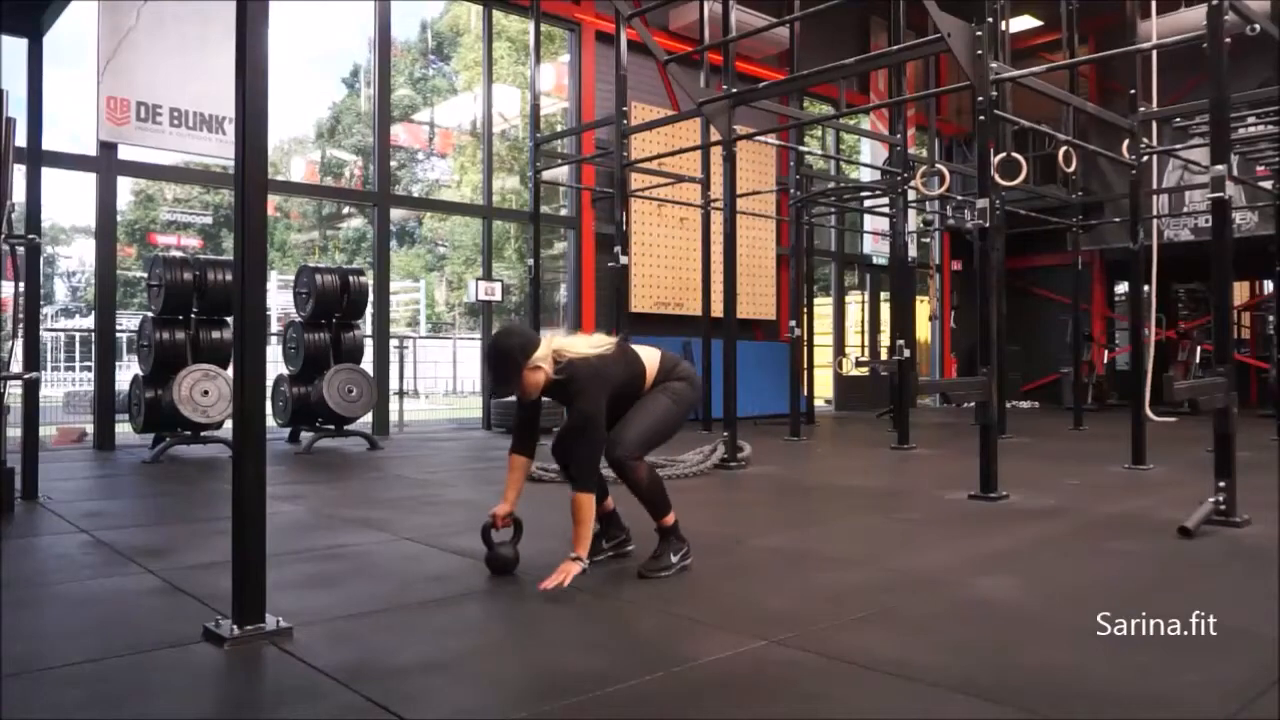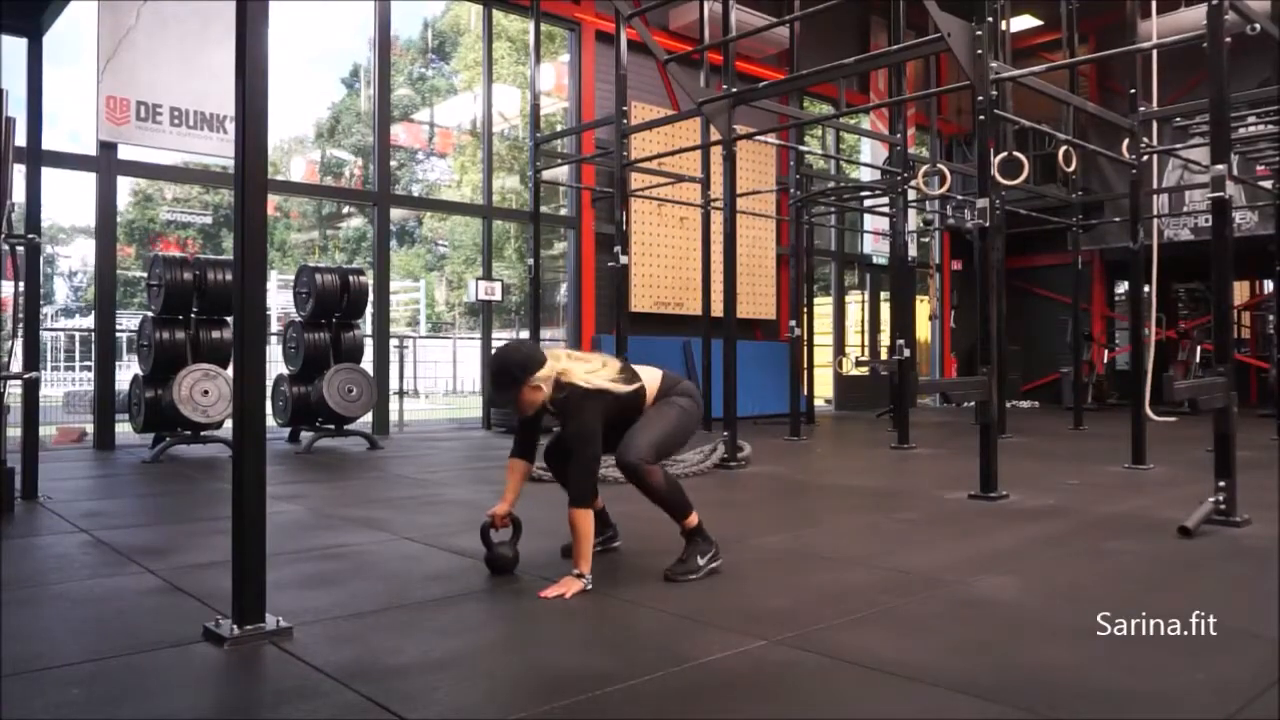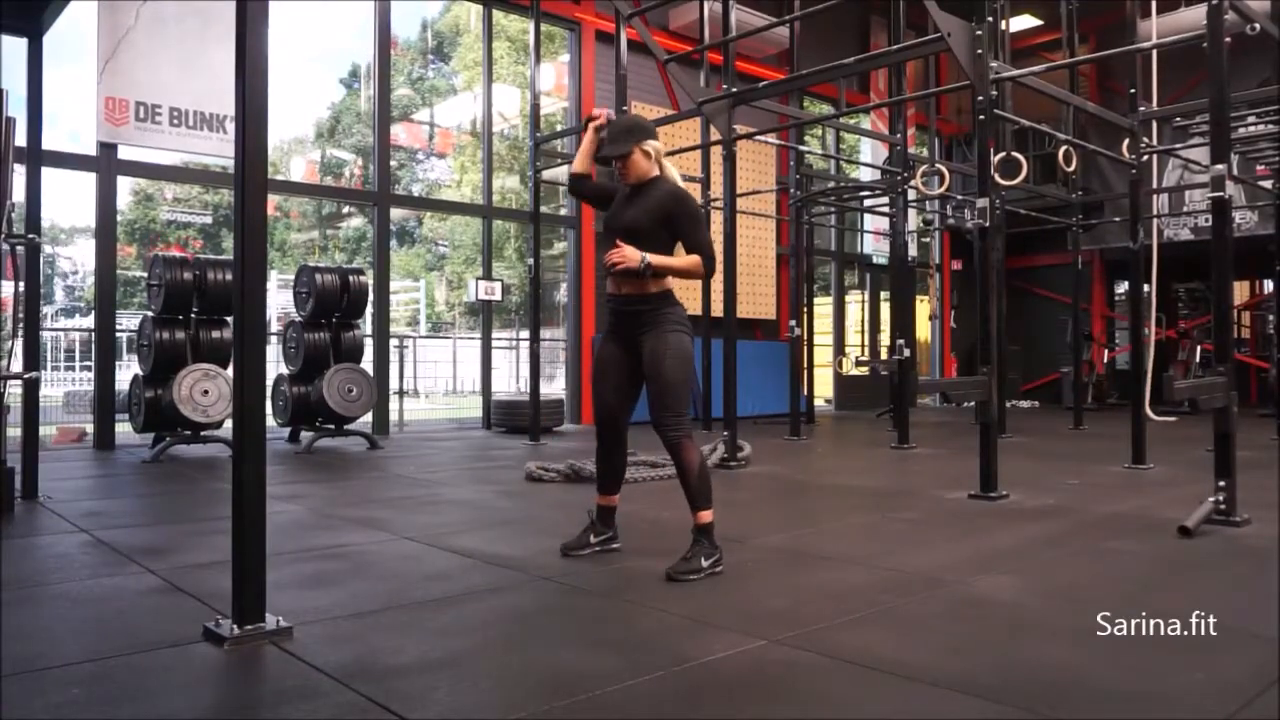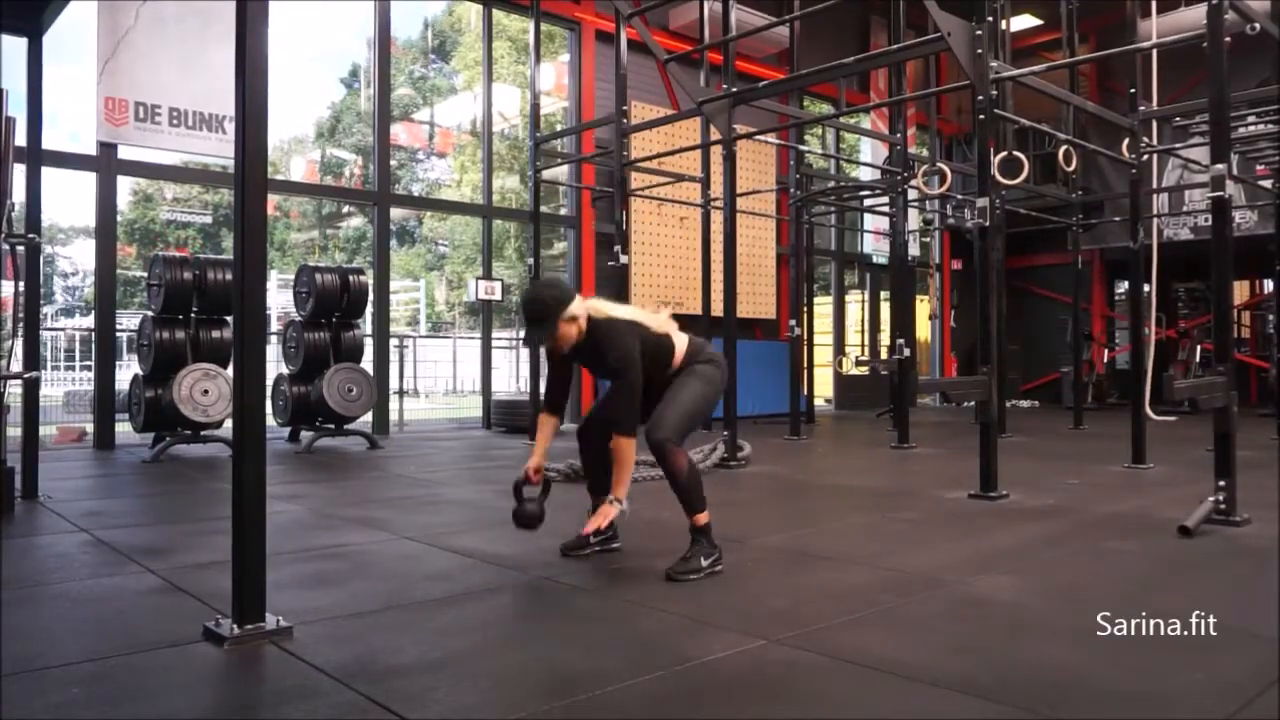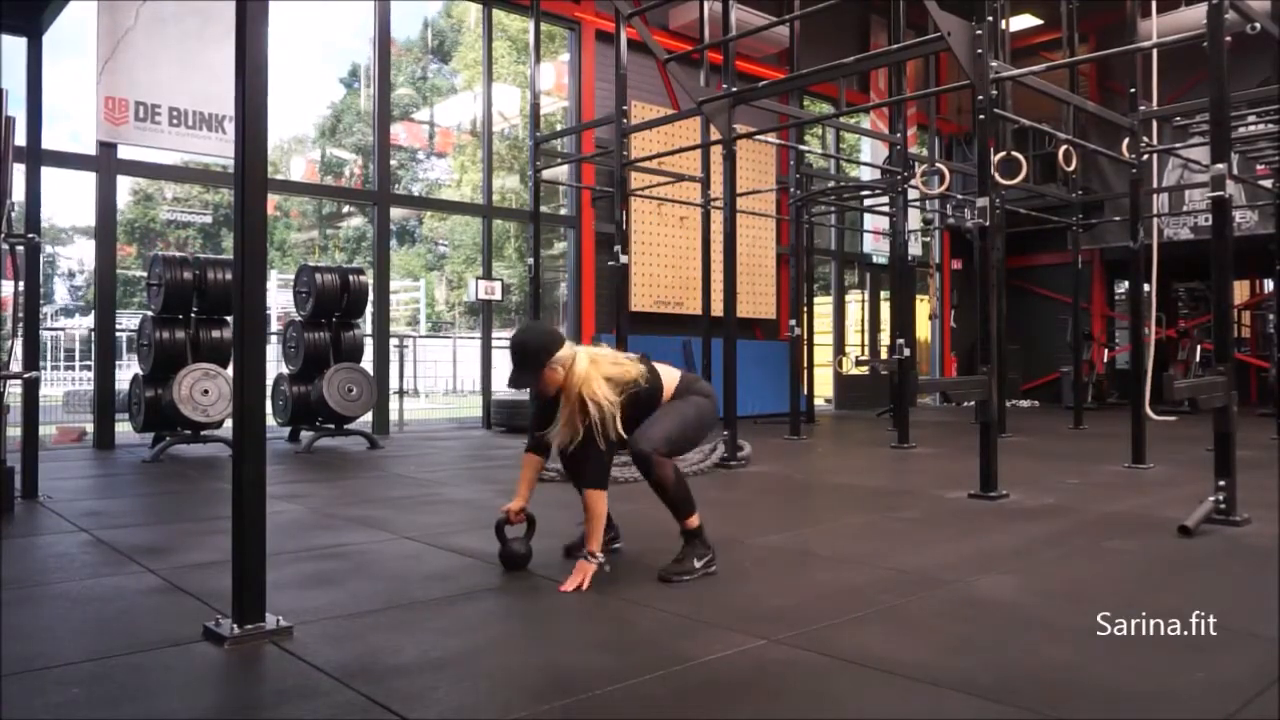
dt=1s
person 1, frame 1
left shoulder: (584, 379)
right shoulder: (535, 372)
left elbow: (584, 470)
right elbow: (523, 442)
right wrist: (508, 502)
left hip: (675, 382)
right hip: (634, 388)
left knee: (622, 451)
right knee: (565, 449)
left ankle: (675, 542)
right ankle: (614, 532)
person 1, frame 2
left shoulder: (580, 399)
right shoulder: (535, 386)
left elbow: (580, 484)
right elbow: (523, 450)
right wrist: (506, 503)
left hip: (676, 398)
left knee: (634, 458)
right knee: (559, 455)
left ankle: (702, 544)
right ankle: (604, 528)
person 1, frame 3
left shoulder: (674, 197)
right shoulder: (623, 196)
left elbow: (704, 263)
right elbow: (578, 181)
left wrist: (645, 259)
right wrist: (594, 131)
left hip: (660, 320)
right hip: (619, 323)
left knee: (672, 430)
right knee: (607, 425)
left ankle: (708, 545)
right ankle: (604, 527)
person 1, frame 4
left shoulder: (615, 338)
right shoulder: (564, 336)
left elbow: (625, 424)
right elbow: (554, 402)
left wrist: (617, 500)
right wrist: (538, 455)
left hip: (699, 367)
right hip: (657, 378)
left knee: (661, 437)
right knee: (591, 433)
left ankle: (707, 545)
right ankle: (604, 530)
person 1, frame 5
left shoulder: (596, 387)
right shoulder: (553, 378)
left elbow: (595, 472)
right elbow: (538, 442)
left wrist: (592, 556)
right wrist: (521, 499)
left hip: (693, 399)
right hip: (653, 402)
left knee: (646, 449)
right knee: (572, 450)
left ankle: (698, 546)
right ankle: (608, 530)
